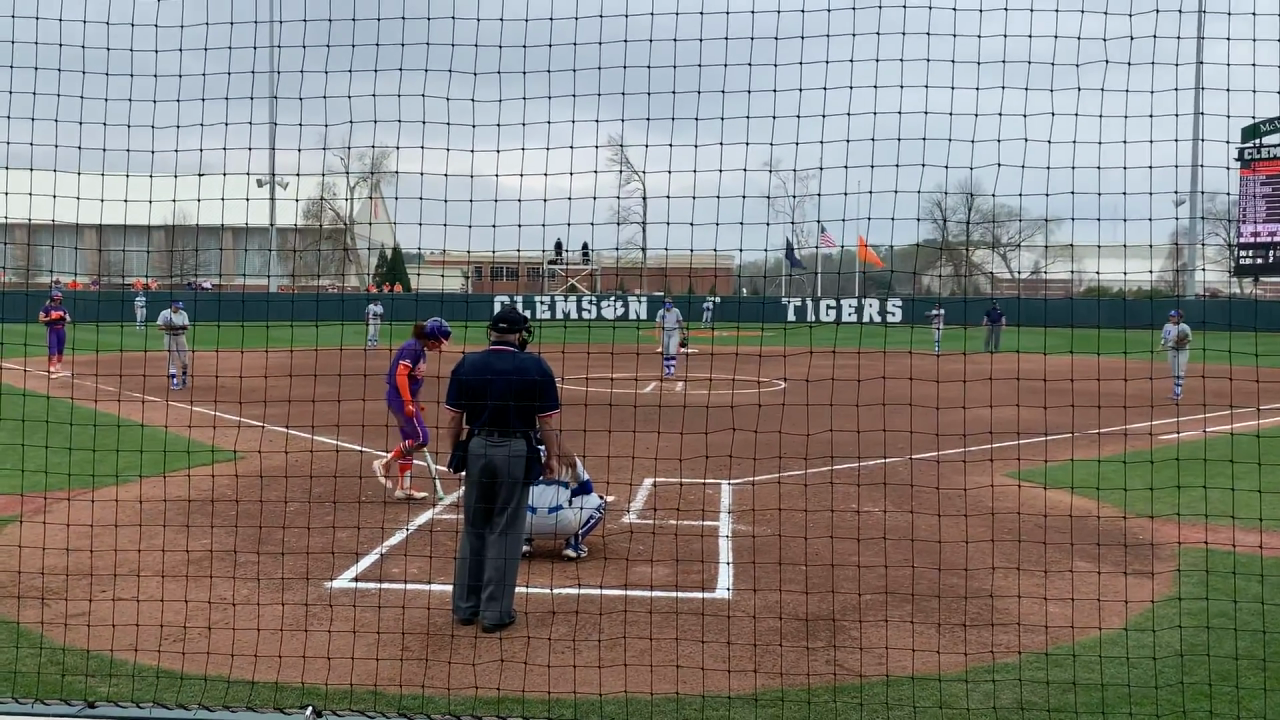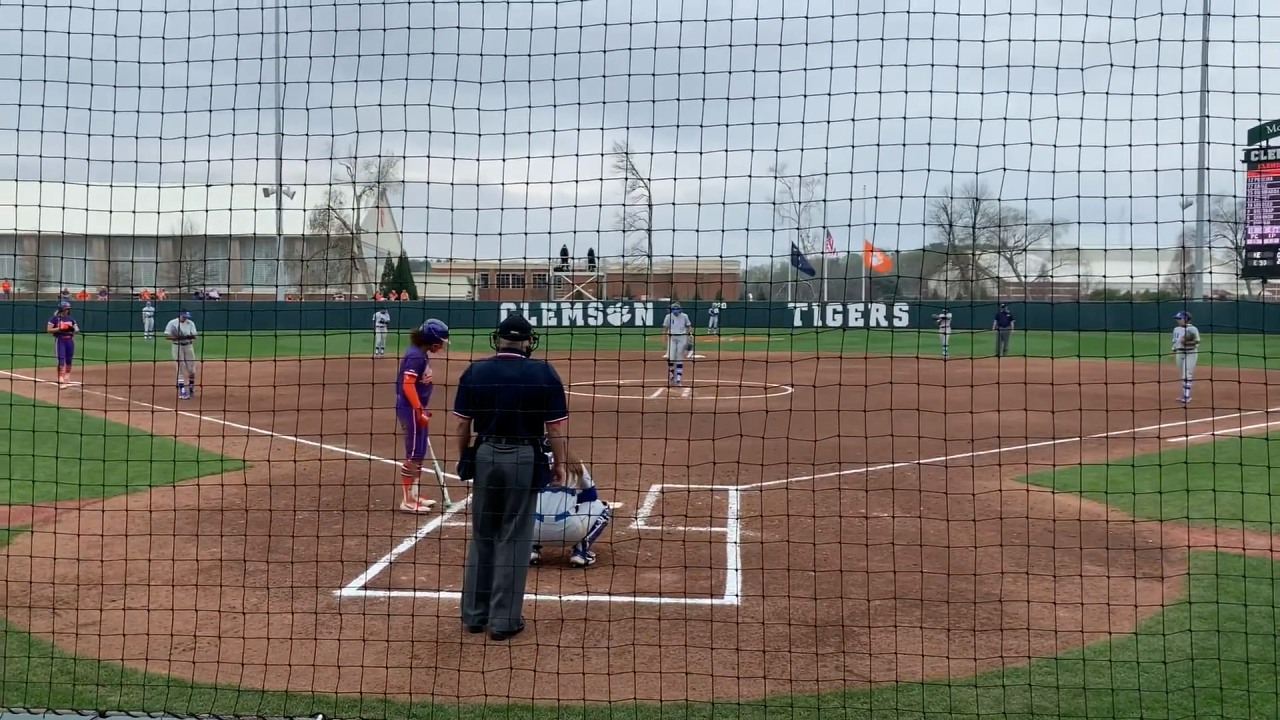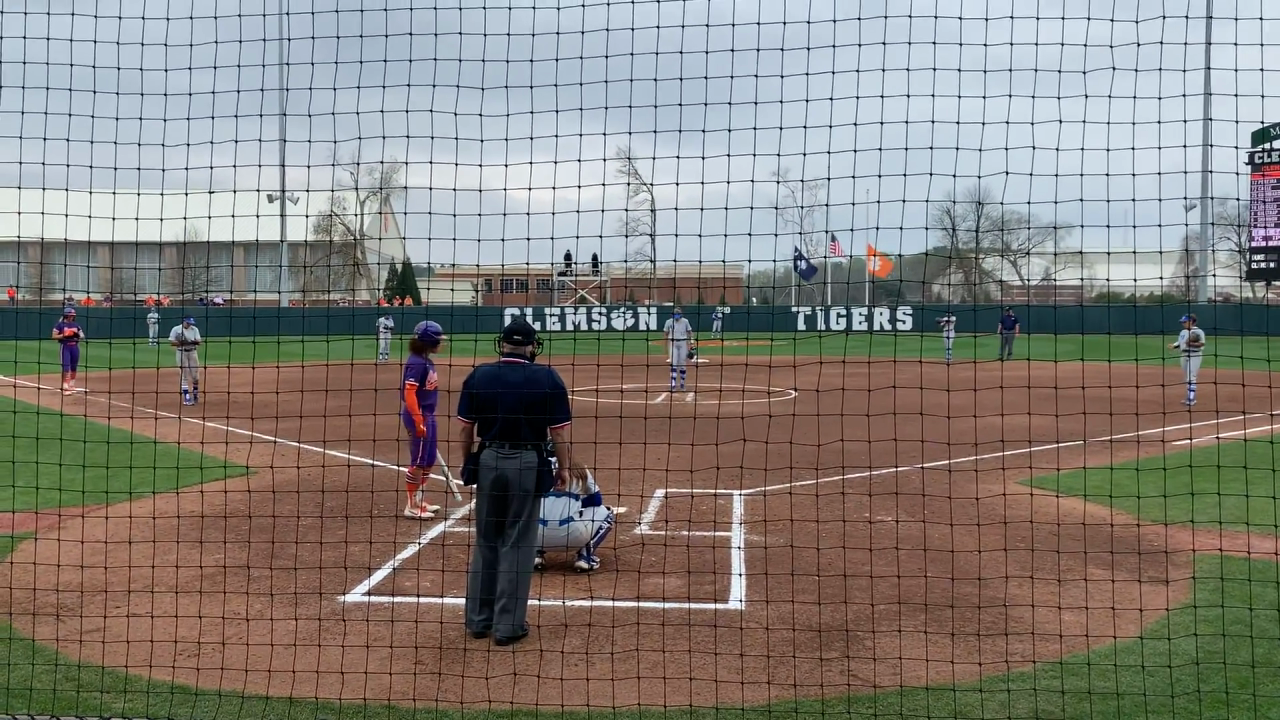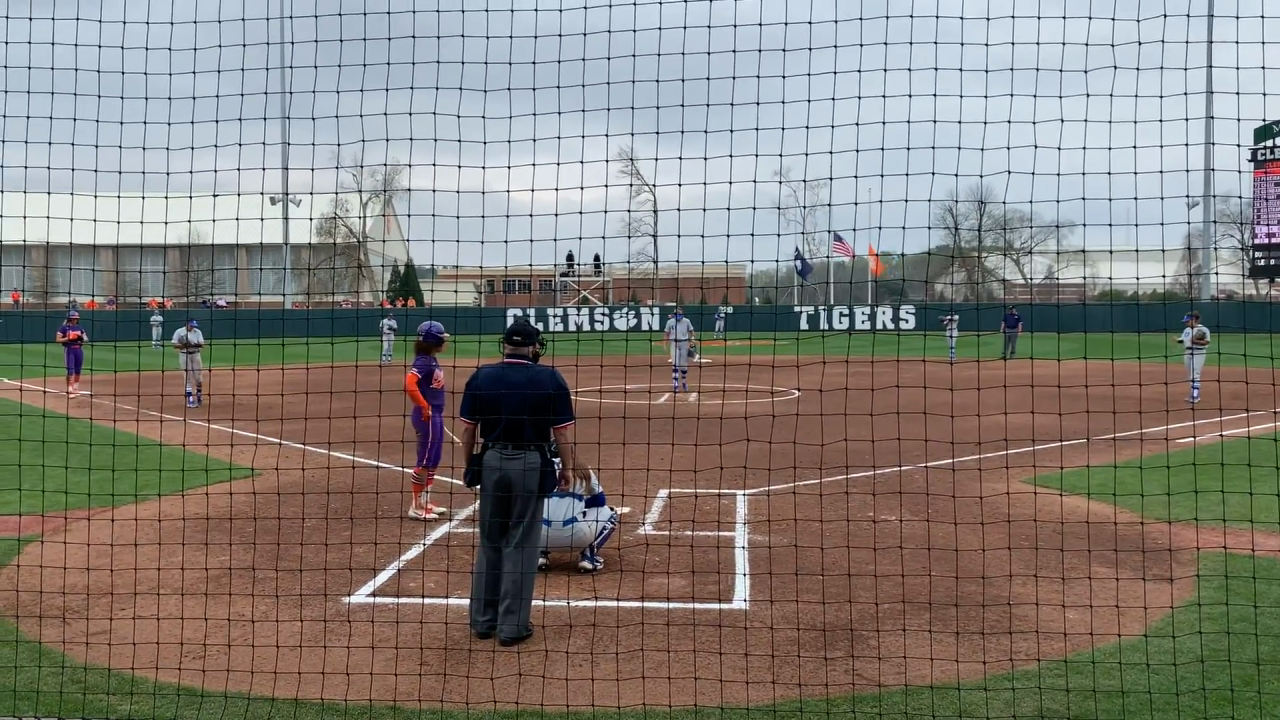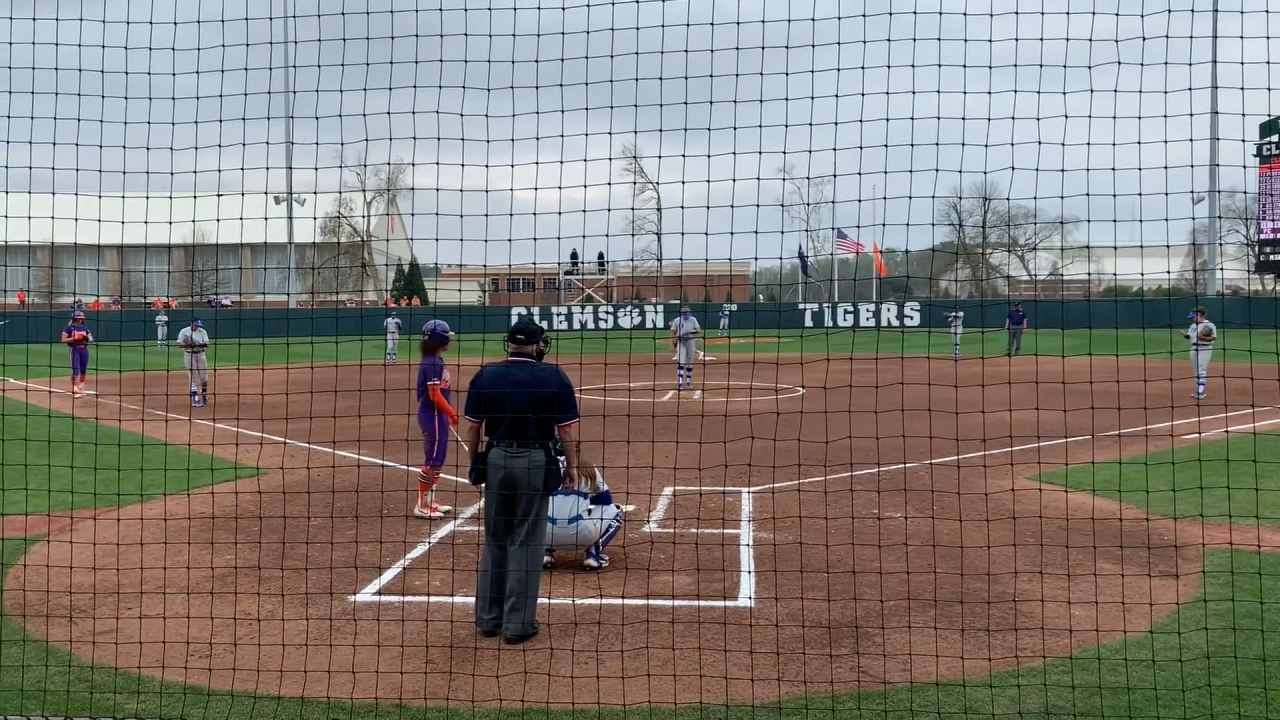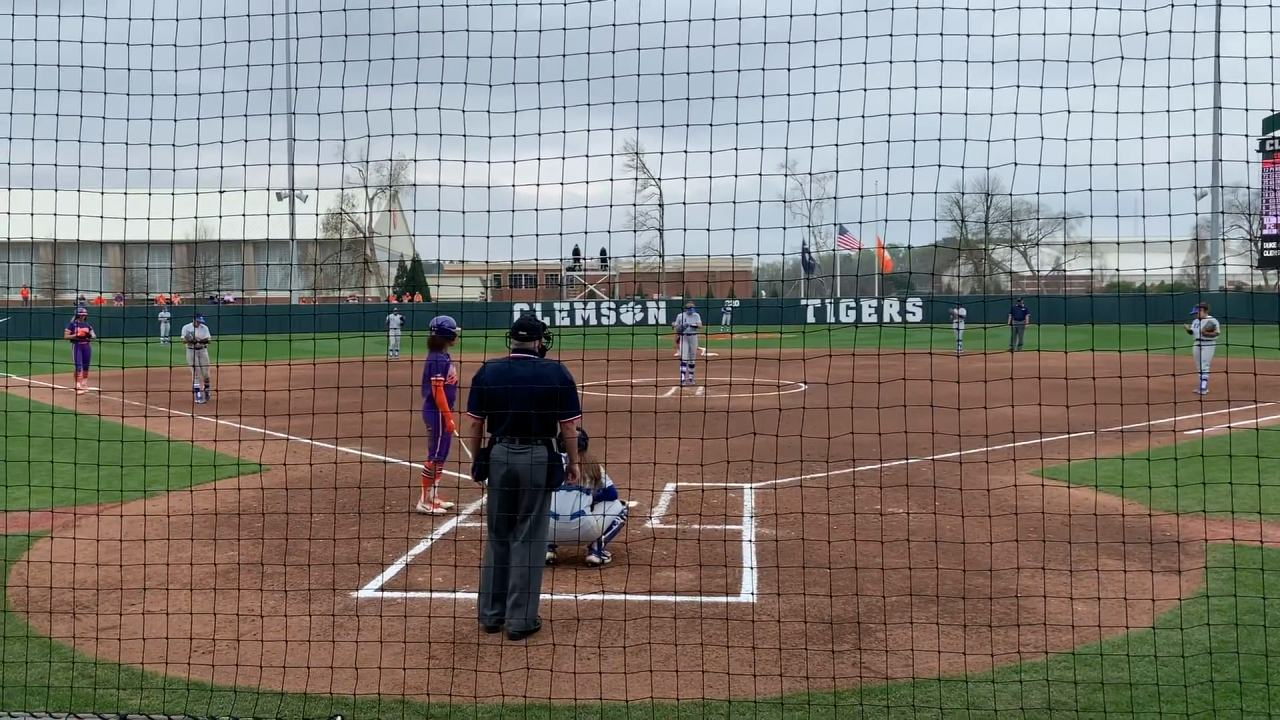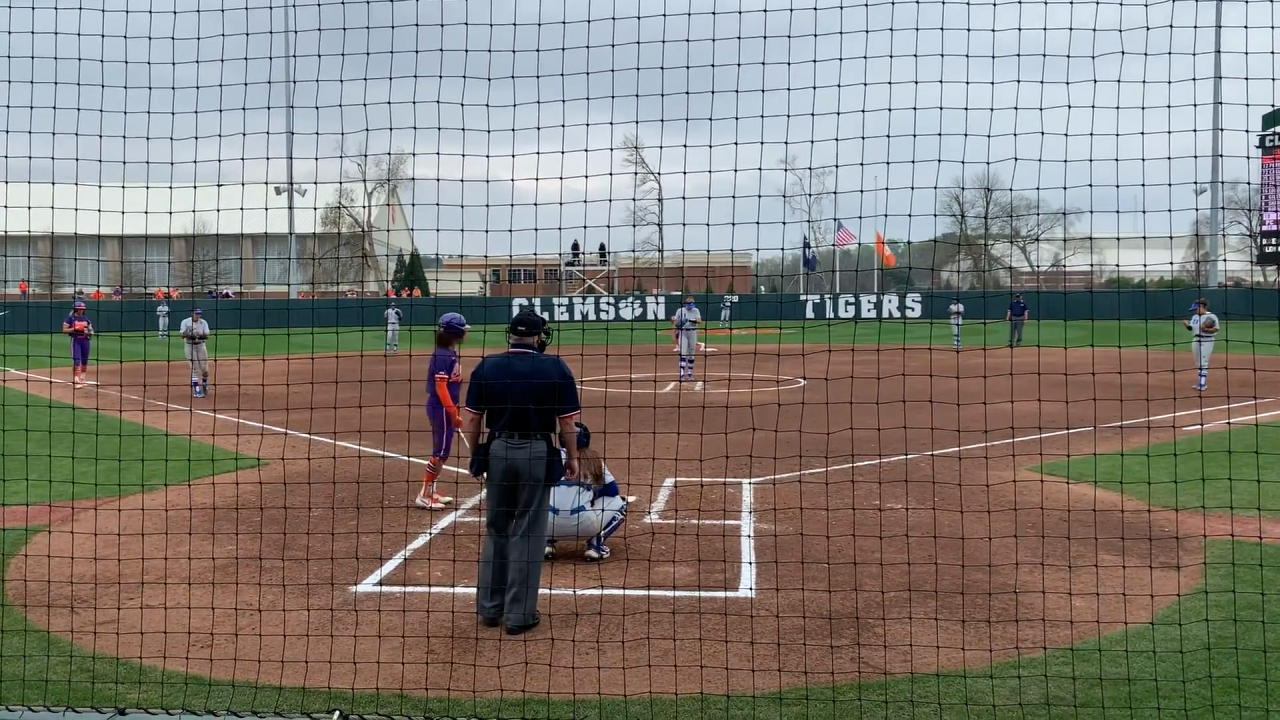
dt=0.4s
person 1, frame 1
left shoulder: (467, 364)
right shoulder: (535, 366)
left elbow: (454, 418)
right elbow: (546, 420)
left wrist: (455, 453)
right wrist: (552, 456)
left hip: (477, 449)
right hip: (517, 452)
left knee: (473, 529)
right knee: (506, 531)
left ankle: (466, 606)
right ankle: (495, 612)
person 1, frame 2
left shoulder: (475, 371)
right shoulder: (543, 373)
left elbow: (462, 424)
right elbow: (555, 427)
left wrist: (463, 459)
right wrist: (559, 463)
left hip: (484, 456)
right hip: (523, 459)
left knee: (481, 536)
right knee: (514, 538)
left ankle: (474, 614)
right ankle: (504, 619)
person 1, frame 3
left shoulder: (478, 376)
right shoulder: (547, 378)
left elbow: (465, 428)
right elbow: (559, 431)
left wrist: (467, 464)
right wrist: (563, 467)
left hip: (488, 461)
right hip: (527, 464)
left knee: (485, 541)
right knee: (518, 544)
left ankle: (478, 619)
right ankle: (508, 625)
person 1, frame 4
left shoulder: (481, 377)
right shoulder: (550, 378)
left elbow: (468, 429)
right elbow: (562, 431)
left wrist: (469, 465)
right wrist: (567, 467)
left hip: (491, 462)
right hip: (531, 465)
left knee: (489, 542)
right knee: (521, 545)
left ankle: (483, 620)
right ankle: (512, 625)
person 1, frame 5
left shoulder: (485, 375)
right shoulder: (554, 376)
left elbow: (472, 427)
right elbow: (566, 430)
left wrist: (474, 464)
right wrist: (571, 465)
left hip: (496, 460)
right hip: (535, 462)
left knee: (494, 540)
right knee: (527, 542)
left ankle: (488, 618)
right ankle: (518, 623)
person 1, frame 6
left shoulder: (487, 371)
right shoulder: (556, 372)
left elbow: (475, 423)
right elbow: (568, 425)
left wrist: (477, 461)
right wrist: (572, 461)
left hip: (499, 456)
right hip: (538, 458)
left knee: (497, 536)
right knee: (529, 538)
left ankle: (491, 614)
right ankle: (521, 619)
person 1, frame 7
left shoulder: (487, 366)
right shoulder: (555, 368)
left elbow: (473, 419)
right elbow: (567, 421)
left wrist: (475, 456)
right wrist: (571, 457)
left hip: (498, 451)
right hip: (537, 453)
left knee: (496, 530)
right knee: (529, 533)
left ankle: (490, 607)
right ankle: (519, 614)
person 2, frame 1
left shoulder: (421, 350)
right shoulder: (412, 347)
right elbow: (400, 375)
left wrist: (415, 403)
right wrist: (408, 403)
left hip: (407, 398)
right hip: (400, 398)
left knee: (410, 441)
right knee: (421, 438)
left ankle: (404, 488)
right ankle: (385, 462)
person 2, frame 2
left shoulder: (421, 354)
right shoulder: (416, 355)
right elbow: (408, 385)
right wrist: (419, 411)
left hip: (417, 408)
right hip: (411, 409)
left knee: (419, 454)
right knee: (413, 454)
left ankle: (413, 496)
right ankle: (408, 501)
person 2, frame 3
left shoulder: (425, 361)
right shoulder: (417, 362)
right elbow: (409, 393)
right wrist: (418, 420)
left hip: (427, 414)
right hip: (418, 416)
left knee: (429, 459)
right knee: (418, 460)
left ankle: (418, 501)
right ankle: (412, 507)
person 2, frame 4
left shoulder: (431, 360)
right shoulder: (424, 361)
right elbow: (409, 384)
right wrist: (424, 407)
left hip: (435, 415)
right hip: (427, 416)
left knee: (433, 460)
right knee: (425, 461)
left ankle: (425, 502)
right ankle: (416, 507)
person 2, frame 5
left shoulder: (435, 360)
right shoulder: (432, 363)
right elbow: (435, 395)
left wrist: (448, 414)
right wrist: (452, 414)
left hip: (437, 415)
right hip: (432, 415)
left knee: (438, 459)
right knee: (432, 460)
left ankle: (430, 501)
right ankle: (421, 505)
person 2, frame 6
left shoulder: (443, 356)
right shoulder: (437, 358)
right elbow: (437, 392)
left wrist: (448, 416)
right wrist: (448, 417)
left hip: (441, 411)
right hip: (437, 412)
left knee: (441, 455)
right knee: (435, 456)
left ankle: (433, 497)
right ankle: (424, 501)
person 2, frame 7
left shoulder: (450, 353)
right shoulder: (442, 355)
right elbow: (440, 388)
left wrist: (454, 410)
right wrist: (453, 413)
left hip: (445, 407)
right hip: (440, 408)
left knee: (443, 451)
right knee: (440, 452)
left ankle: (430, 492)
right ankle: (424, 496)
